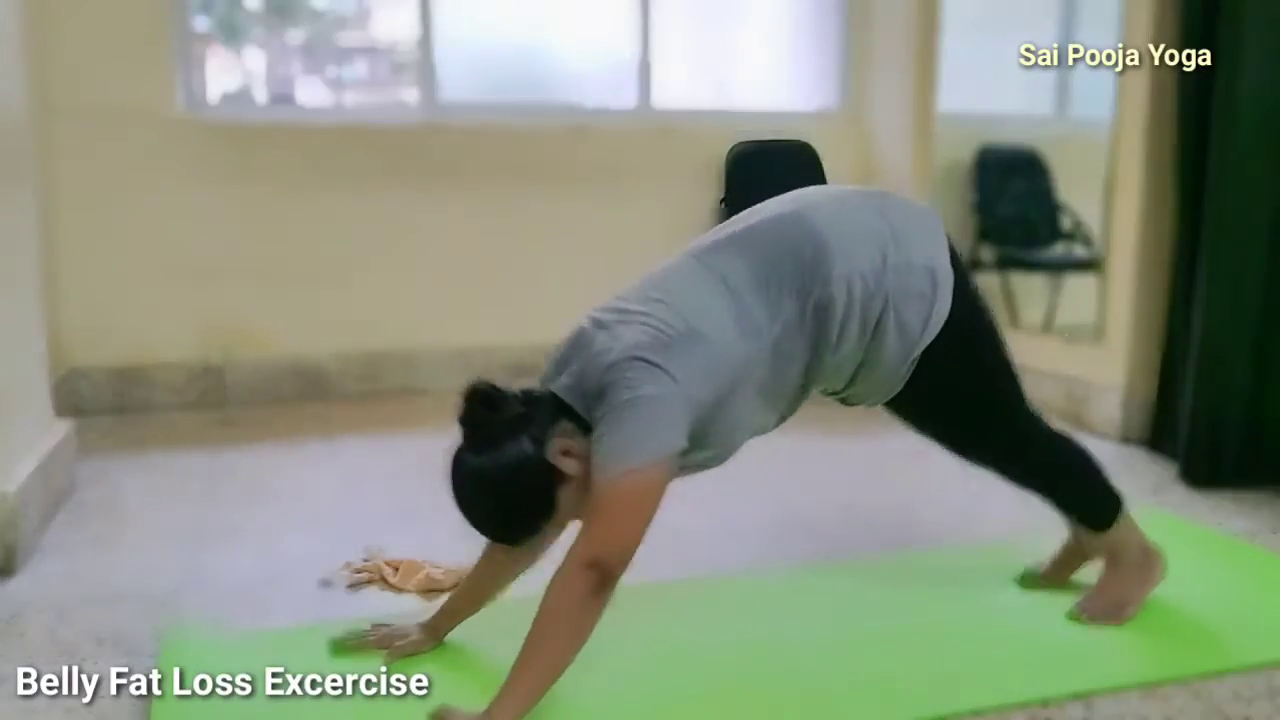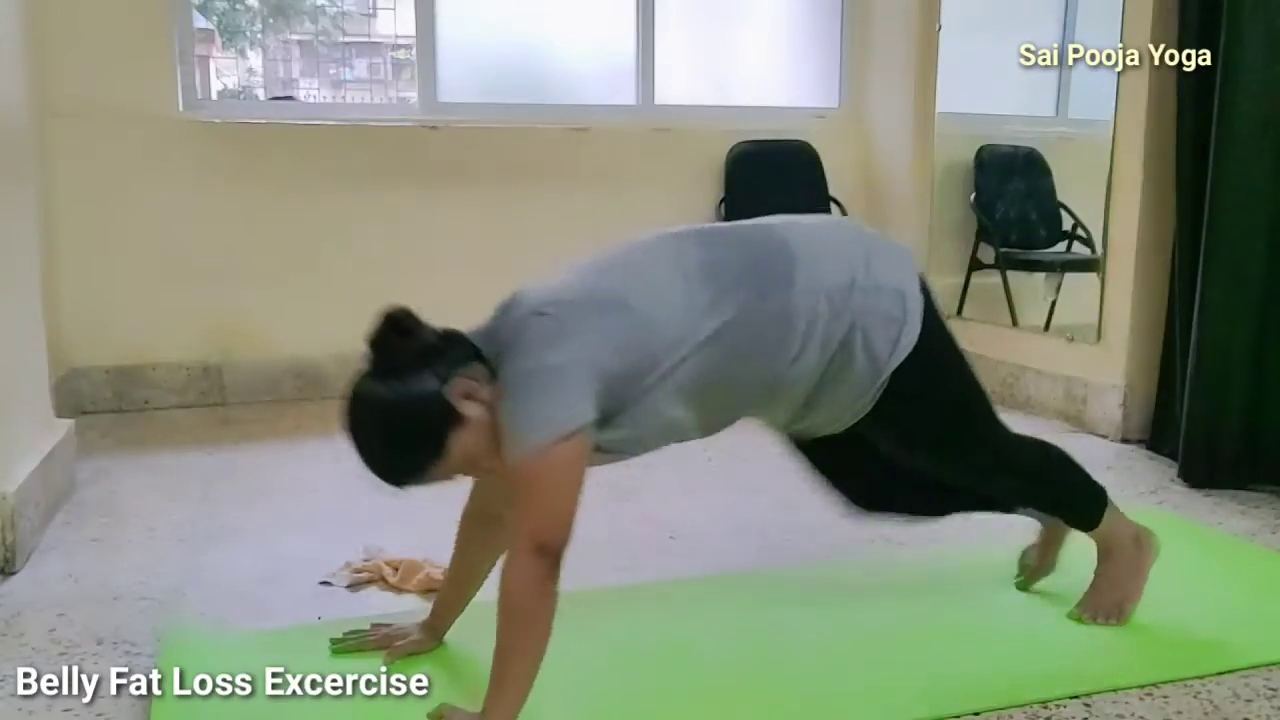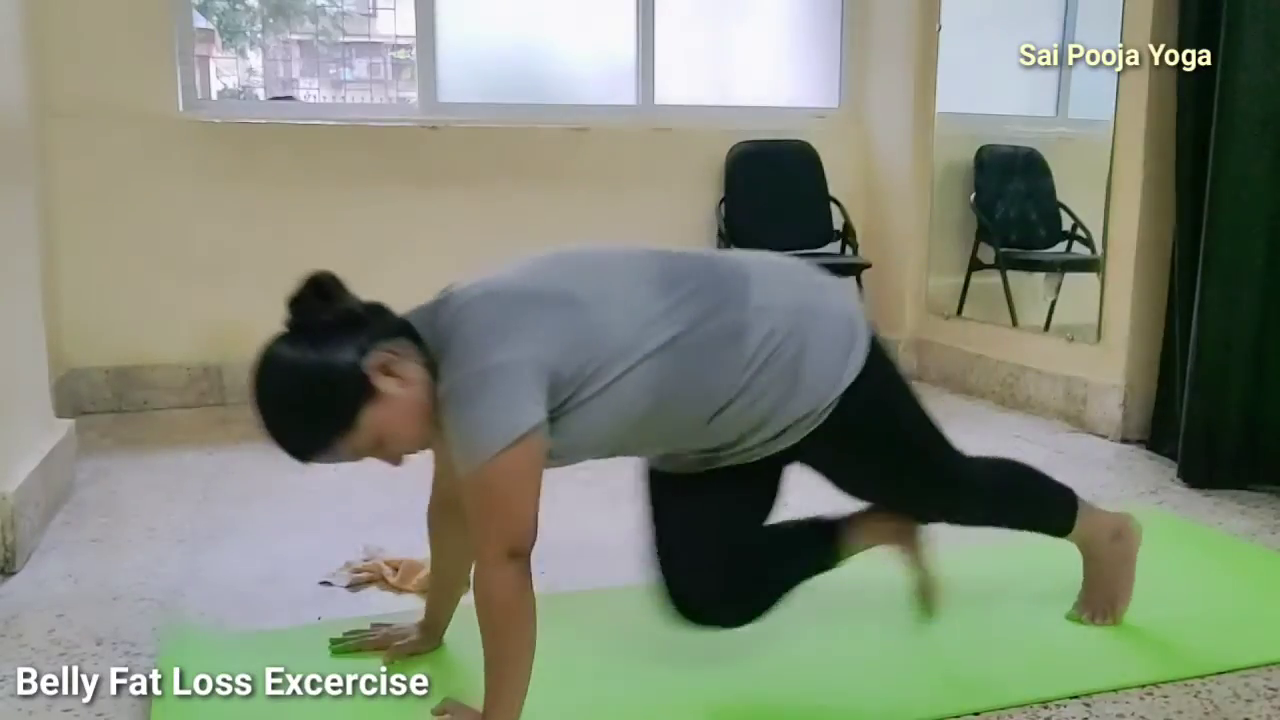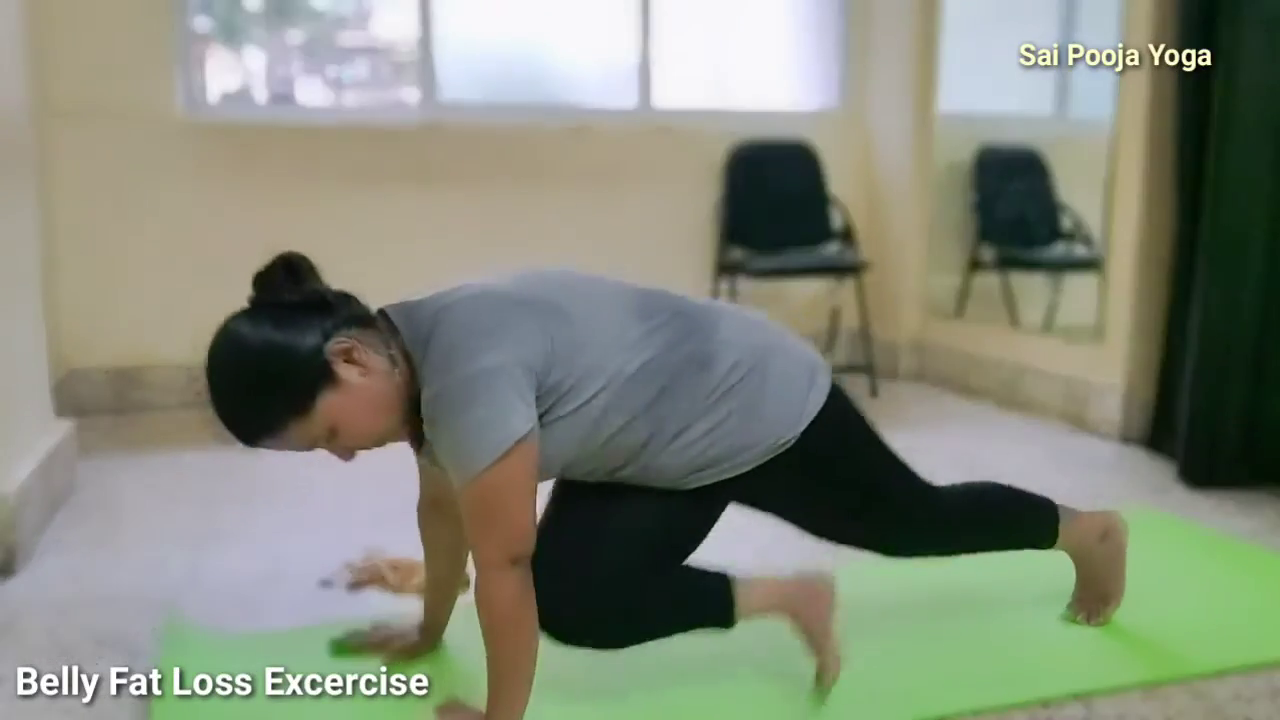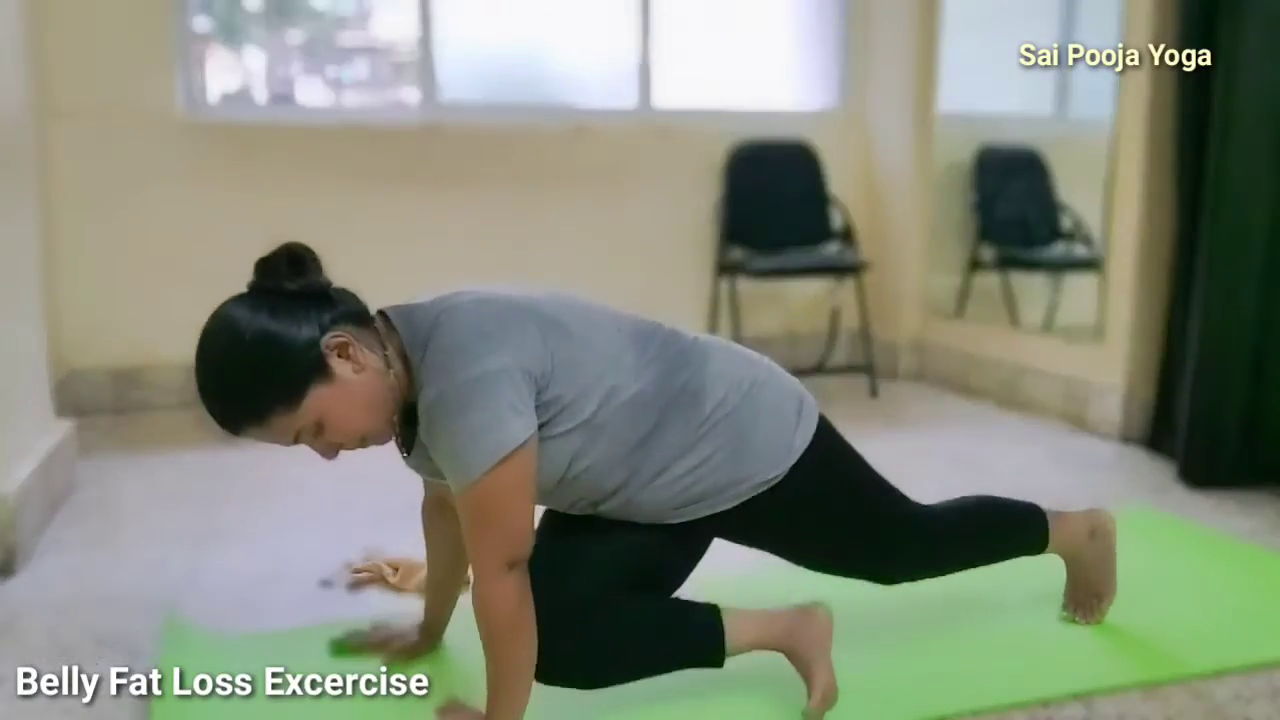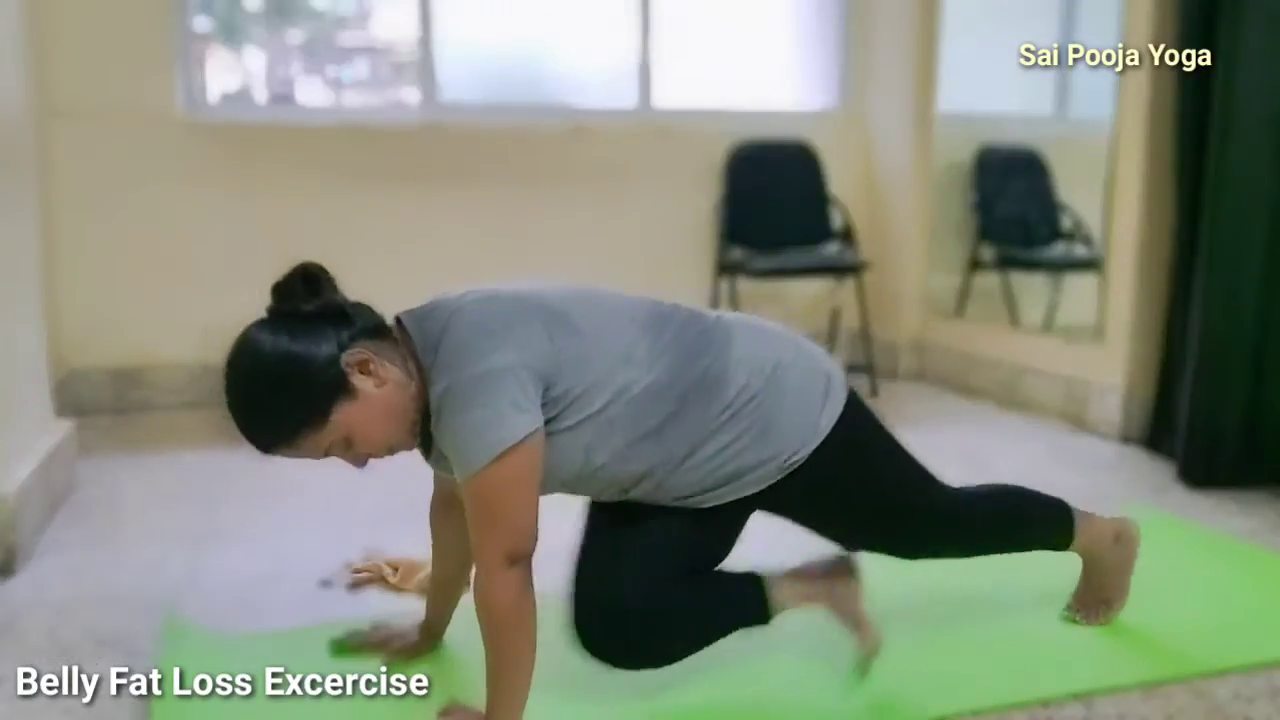
dt=0.2s
person 1, frame 1
left shoulder: (636, 400)
right shoulder: (561, 400)
left elbow: (593, 568)
right elbow: (527, 526)
right wrist: (437, 625)
left hip: (889, 281)
right hip: (830, 251)
left knee: (1002, 432)
right knee: (971, 432)
left ankle: (1132, 550)
right ankle: (1085, 529)
person 1, frame 2
left shoulder: (539, 371)
right shoulder: (491, 363)
left elbow: (536, 552)
right elbow: (492, 509)
right wrist: (433, 627)
left hip: (854, 313)
right hip: (790, 355)
left knee: (979, 452)
right knee: (874, 489)
left ankle: (1122, 539)
right ankle: (1046, 510)
person 1, frame 3
left shoulder: (481, 364)
right shoulder: (434, 352)
left elbow: (504, 557)
right elbow: (455, 503)
right wrist: (429, 628)
left hip: (796, 357)
right hip: (705, 406)
left knee: (942, 482)
right knee: (708, 597)
left ankle: (1101, 532)
right ankle: (878, 529)
person 1, frame 4
left shoulder: (466, 367)
right shoulder: (406, 360)
left elbow: (505, 564)
right elbow: (443, 504)
right wrist: (428, 631)
left hip: (756, 407)
right hip: (652, 449)
left knee: (912, 521)
right knee: (572, 604)
left ankle: (1088, 532)
right ankle: (783, 598)
person 1, frame 5
left shoulder: (465, 373)
right shoulder: (402, 366)
left elbow: (502, 570)
right elbow: (445, 508)
right wrist: (429, 630)
left hip: (746, 442)
right hip: (645, 476)
left knee: (899, 545)
right knee: (559, 643)
left ankle: (1076, 531)
right ankle: (777, 633)
person 1, frame 6
left shoulder: (475, 376)
right shoulder: (422, 363)
left elbow: (505, 562)
right elbow: (455, 509)
right wrist: (429, 628)
left hip: (775, 415)
right hip: (684, 454)
left knee: (925, 519)
right knee: (619, 632)
left ankle: (1102, 535)
right ankle: (814, 585)
